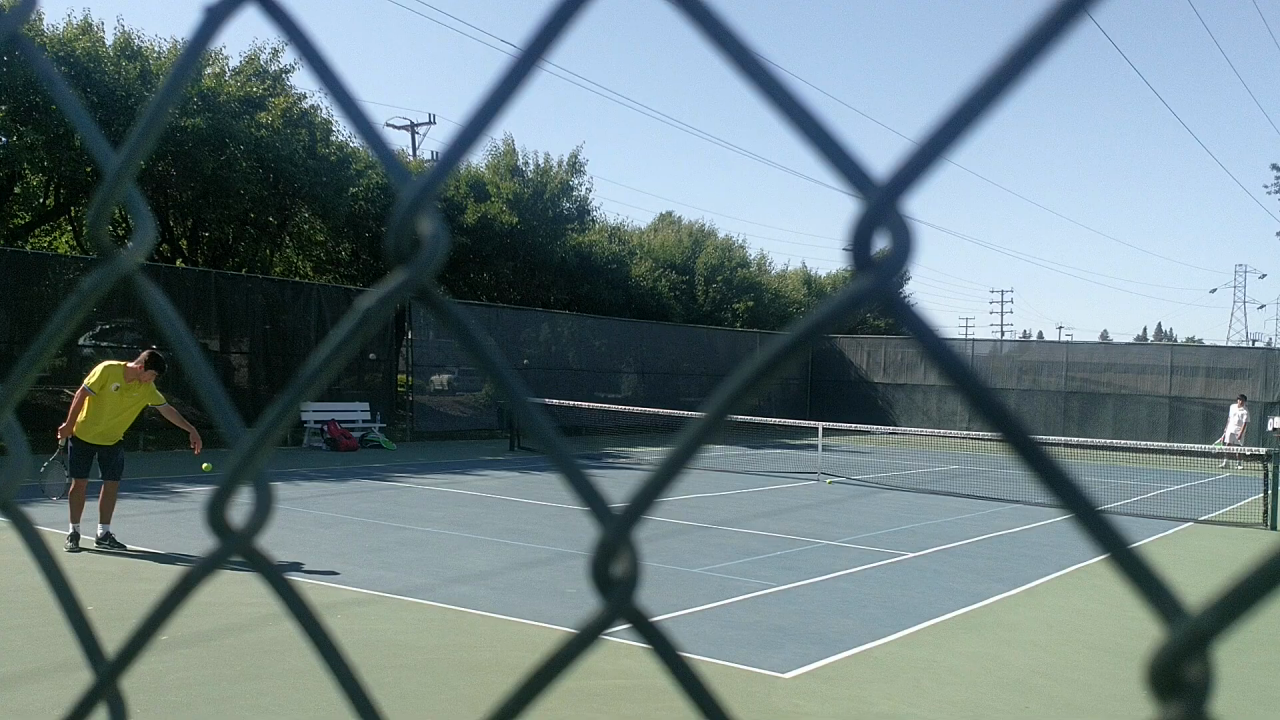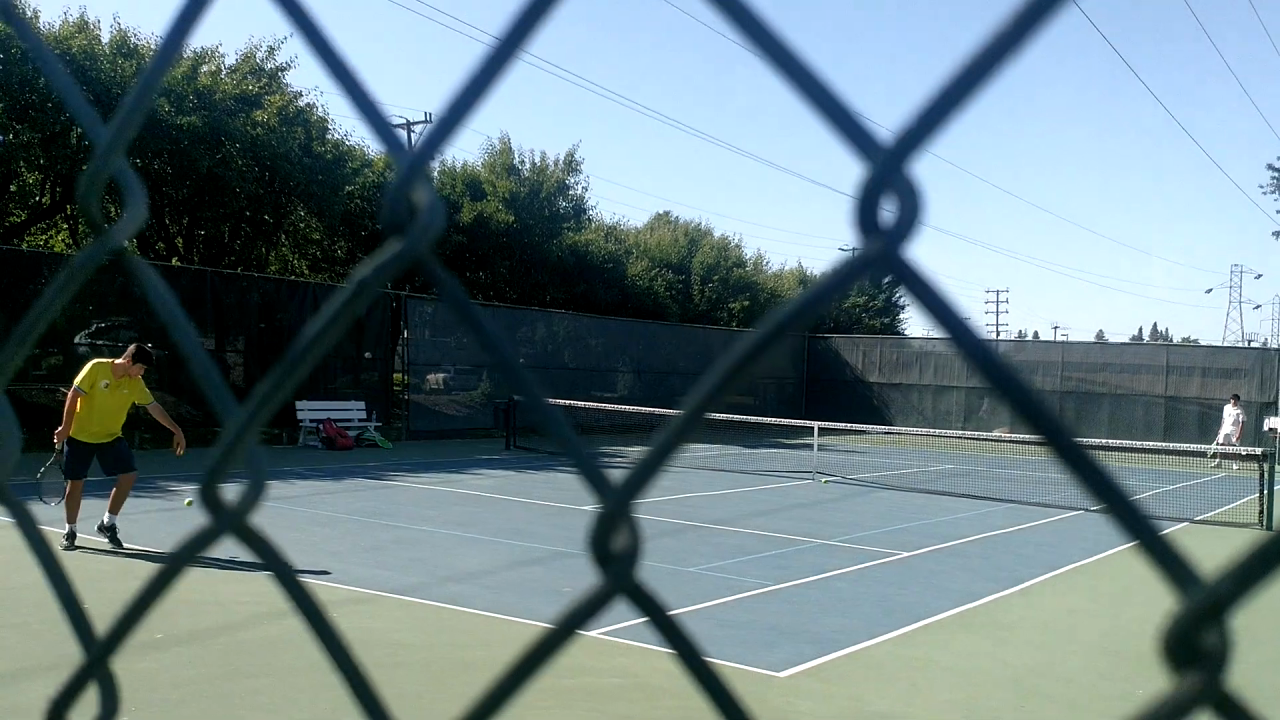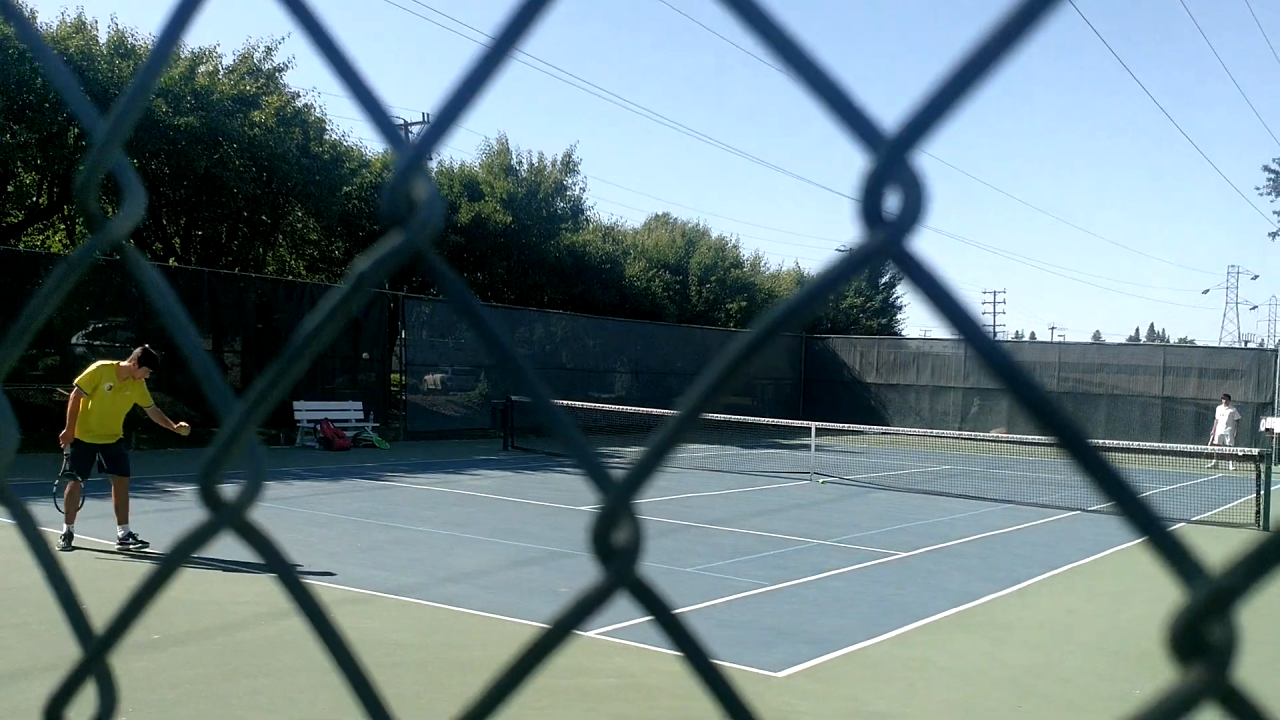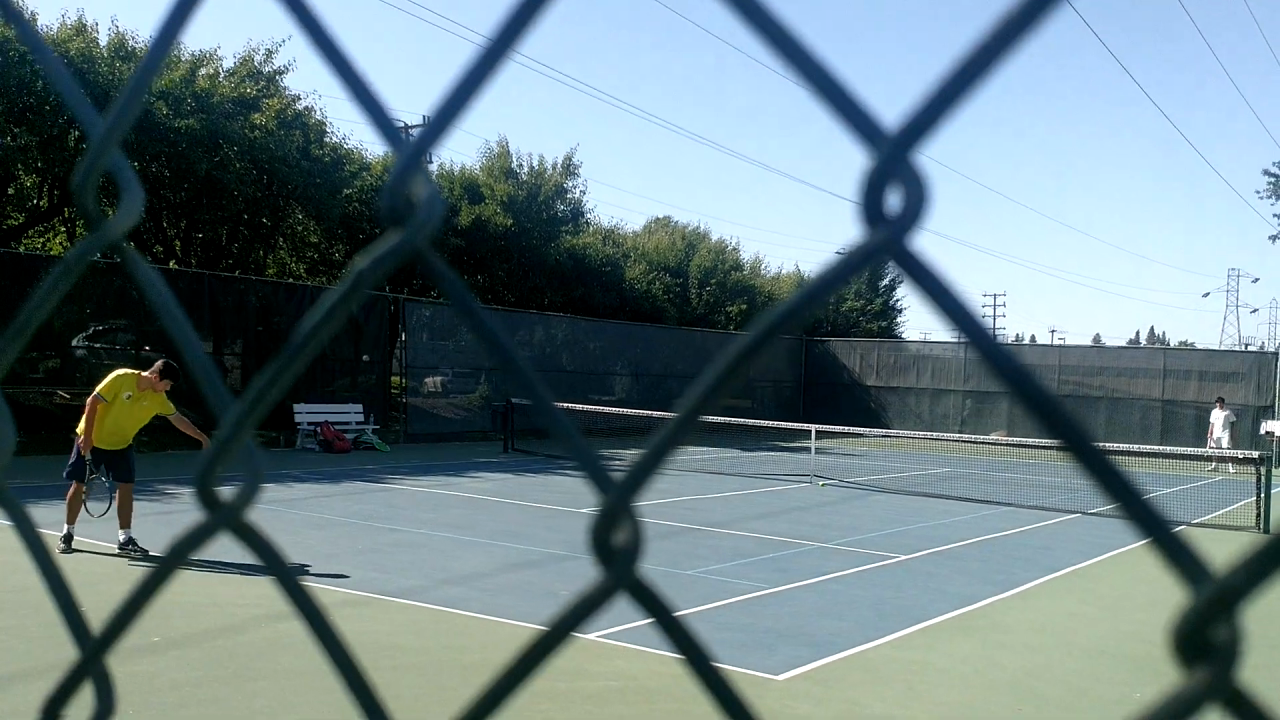
dt=0.2s
person 1, frame 1
left shoulder: (146, 387)
right shoulder: (108, 369)
left elbow: (166, 409)
right elbow: (82, 394)
left wrist: (192, 430)
right wrist: (69, 424)
left hip: (112, 440)
right hip: (83, 435)
left knee: (112, 483)
right knee: (79, 482)
left ankle: (103, 534)
right ankle: (74, 533)
person 1, frame 2
left shoulder: (136, 383)
right shoulder: (96, 367)
left elbow: (153, 407)
right elbow: (73, 395)
left wrist: (177, 431)
right wrist: (65, 428)
left hip: (111, 437)
right hip: (80, 436)
left knee: (129, 476)
right knee: (75, 483)
left ankle: (108, 523)
right ankle: (70, 532)
person 1, frame 3
left shoulder: (138, 385)
right shoulder: (100, 370)
left elbow: (152, 411)
right elbow: (76, 396)
left wrist: (174, 426)
right wrist: (69, 430)
left hip: (112, 438)
right hip: (82, 436)
left knee: (121, 481)
right knee: (76, 483)
left ankle: (124, 534)
right ankle: (67, 532)
person 1, frame 4
left shoulder: (157, 396)
right shoulder: (122, 377)
left elbow: (177, 419)
right elbow: (93, 401)
left wrist: (202, 437)
right wrist: (87, 437)
left hip: (121, 443)
right hip: (91, 439)
left knee: (126, 486)
right knee: (79, 485)
left ankle: (125, 539)
right ankle: (67, 534)
